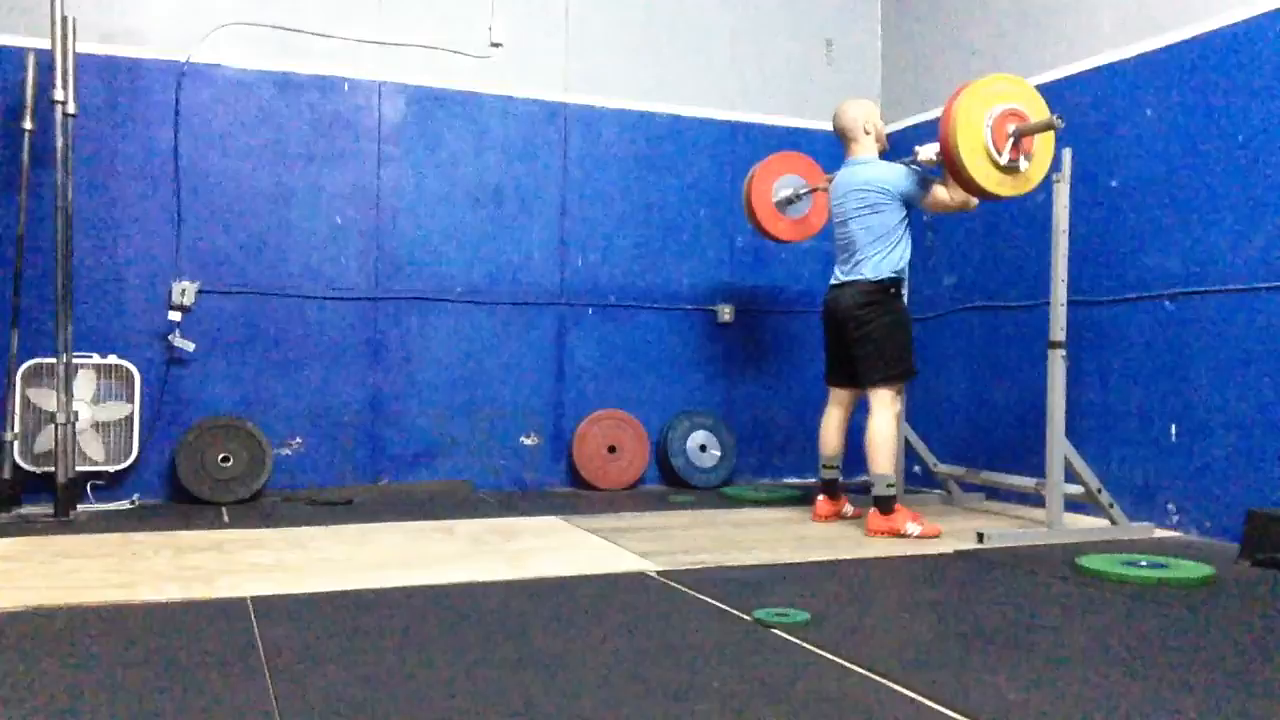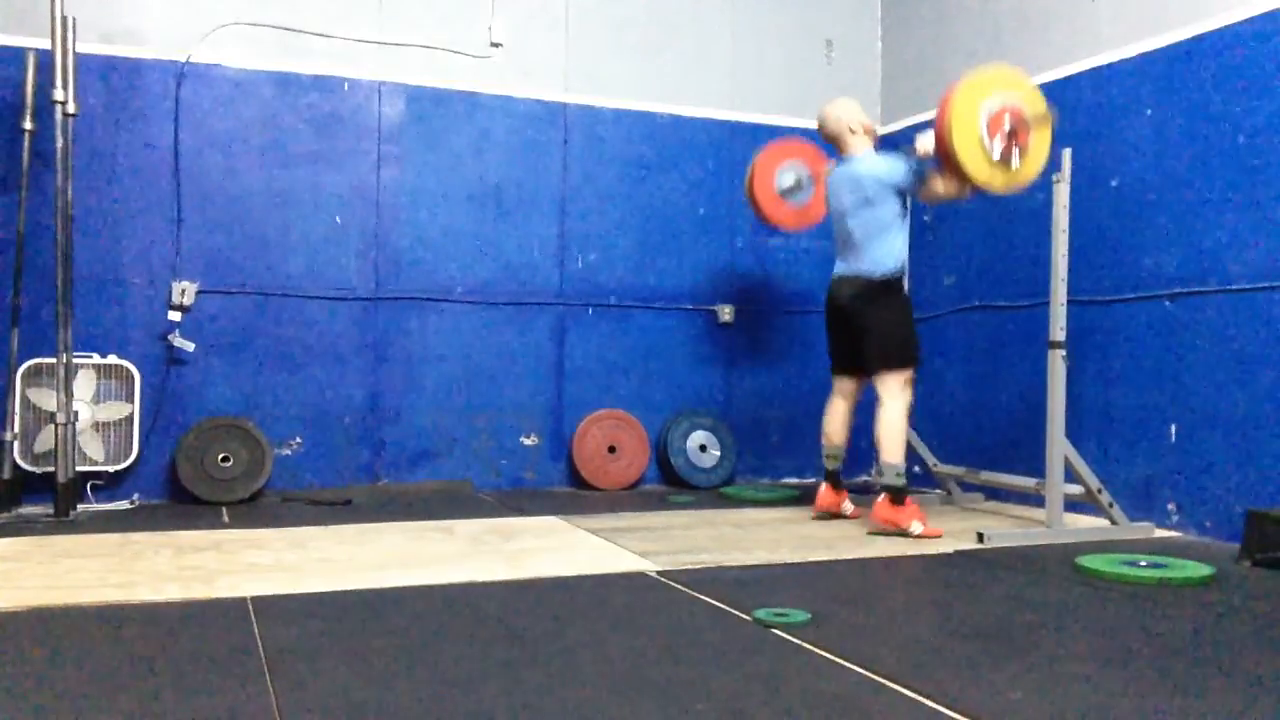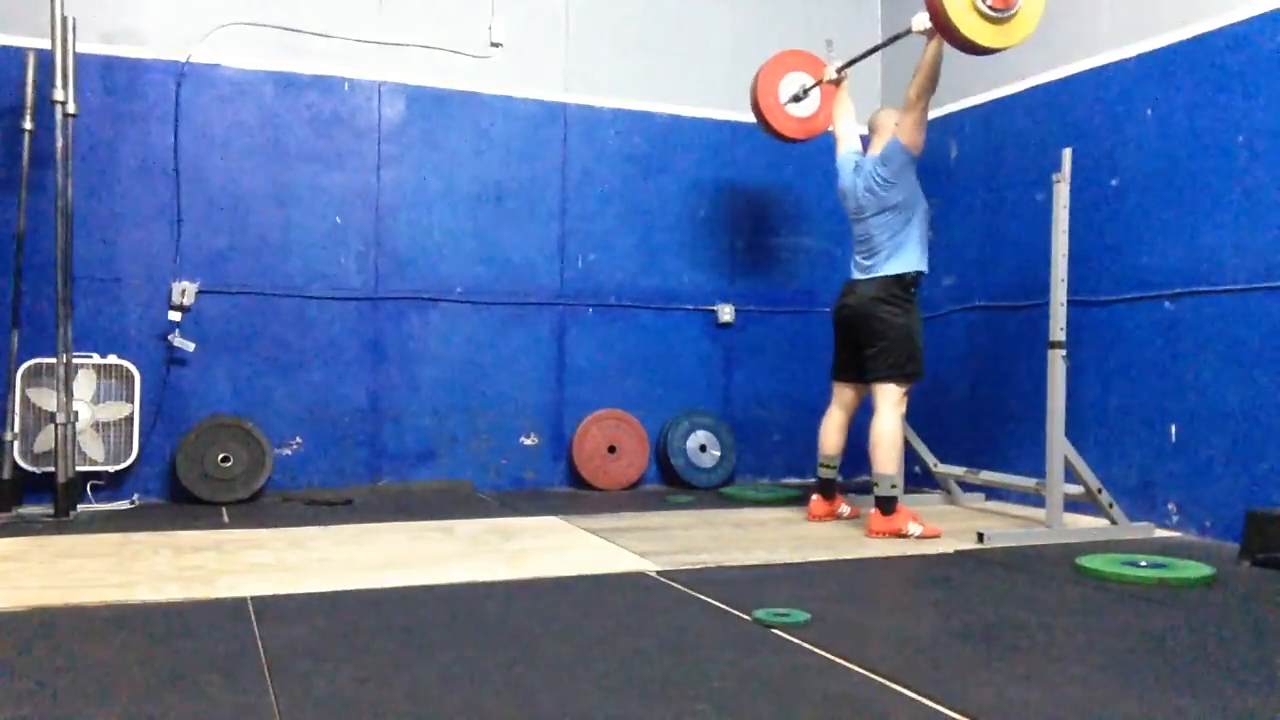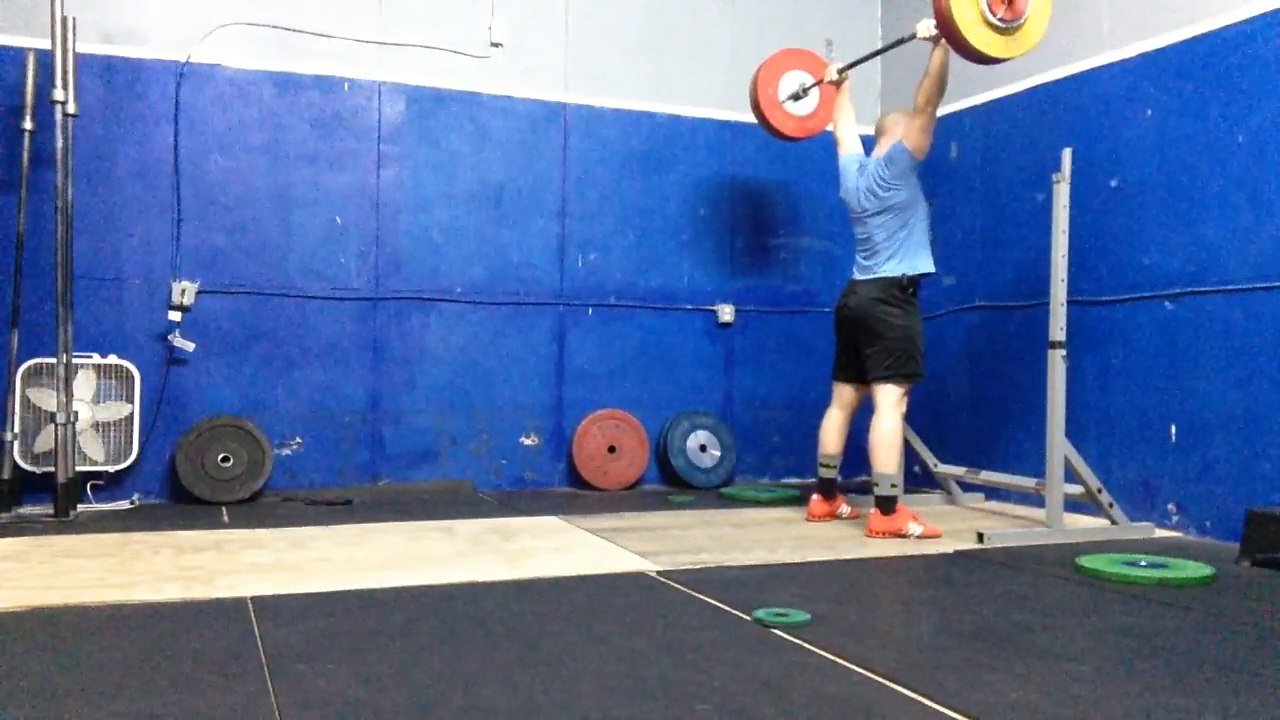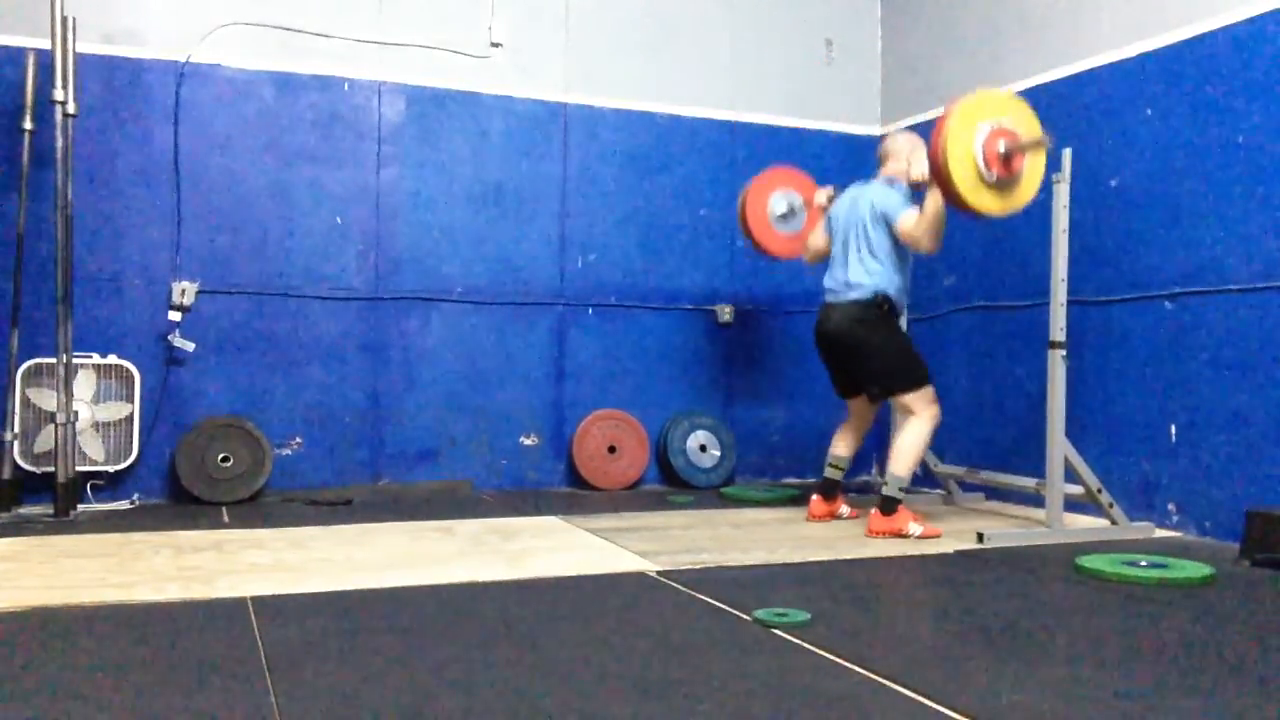
dt=1s
person 1, frame 1
left shoulder: (839, 182)
right shoulder: (891, 174)
right elbow: (961, 200)
left hip: (840, 297)
right hip: (875, 298)
left knee: (839, 402)
right knee: (885, 402)
left ankle: (829, 497)
right ankle: (885, 511)
person 1, frame 2
left shoulder: (836, 177)
right shoulder: (883, 168)
right elbow: (954, 189)
right wrist: (939, 152)
left hip: (843, 291)
right hip: (877, 291)
left knee: (844, 393)
right knee: (895, 393)
left ankle: (830, 490)
right ankle: (892, 502)
person 1, frame 3
left shoulder: (850, 169)
right shoulder: (892, 164)
left elbow: (844, 125)
right elbow: (917, 99)
left wrist: (838, 86)
right wrist: (935, 38)
left hip: (854, 296)
right hip: (888, 297)
left knee: (843, 401)
right knee: (891, 401)
left ankle: (825, 497)
right ankle: (887, 513)
person 1, frame 4
left shoulder: (854, 170)
right shoulder: (896, 167)
left elbow: (844, 126)
right elbow: (926, 106)
left wrist: (840, 86)
right wrist: (940, 44)
left hip: (856, 297)
right hip: (889, 298)
left knee: (844, 400)
right knee: (890, 401)
left ankle: (825, 498)
right ankle: (887, 513)
person 1, frame 5
left shoulder: (849, 198)
right shoulder: (893, 195)
left elbow: (813, 252)
right elbow: (925, 240)
left wrist: (822, 210)
right wrist: (936, 185)
left hip: (831, 320)
right hip: (865, 317)
left knee: (862, 412)
right knee: (923, 410)
left ankle: (825, 497)
right ankle: (889, 511)
